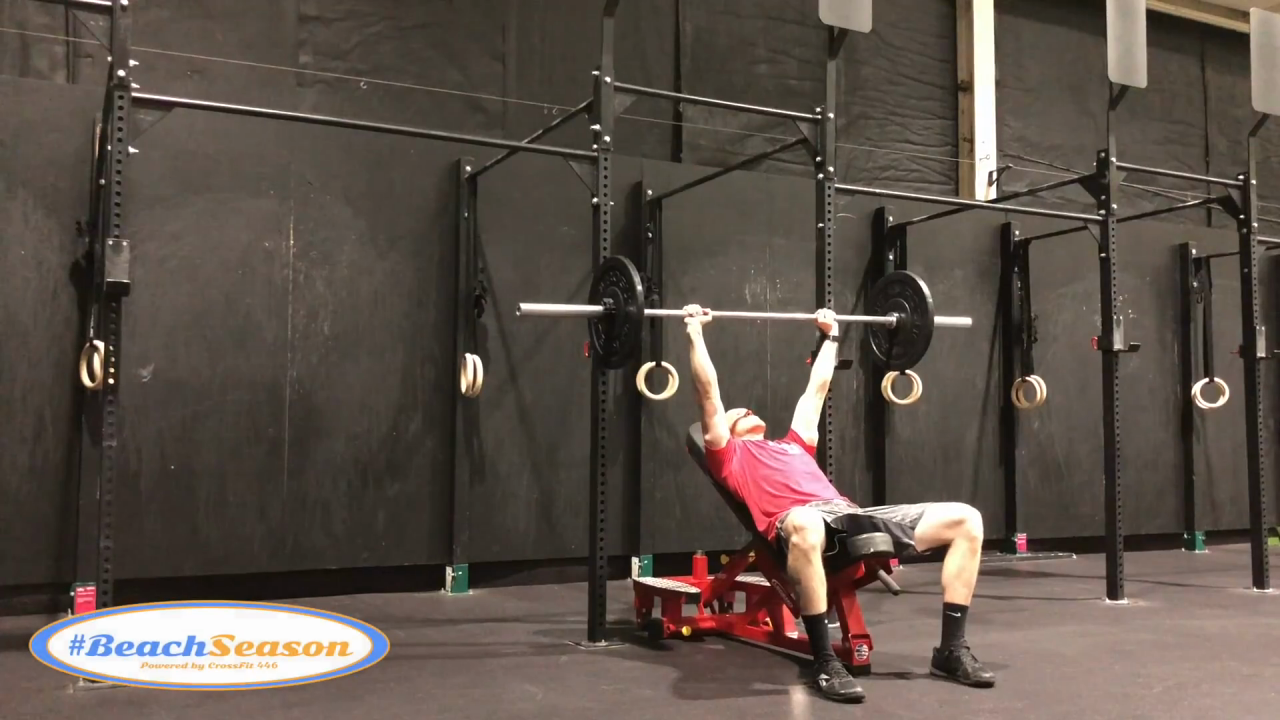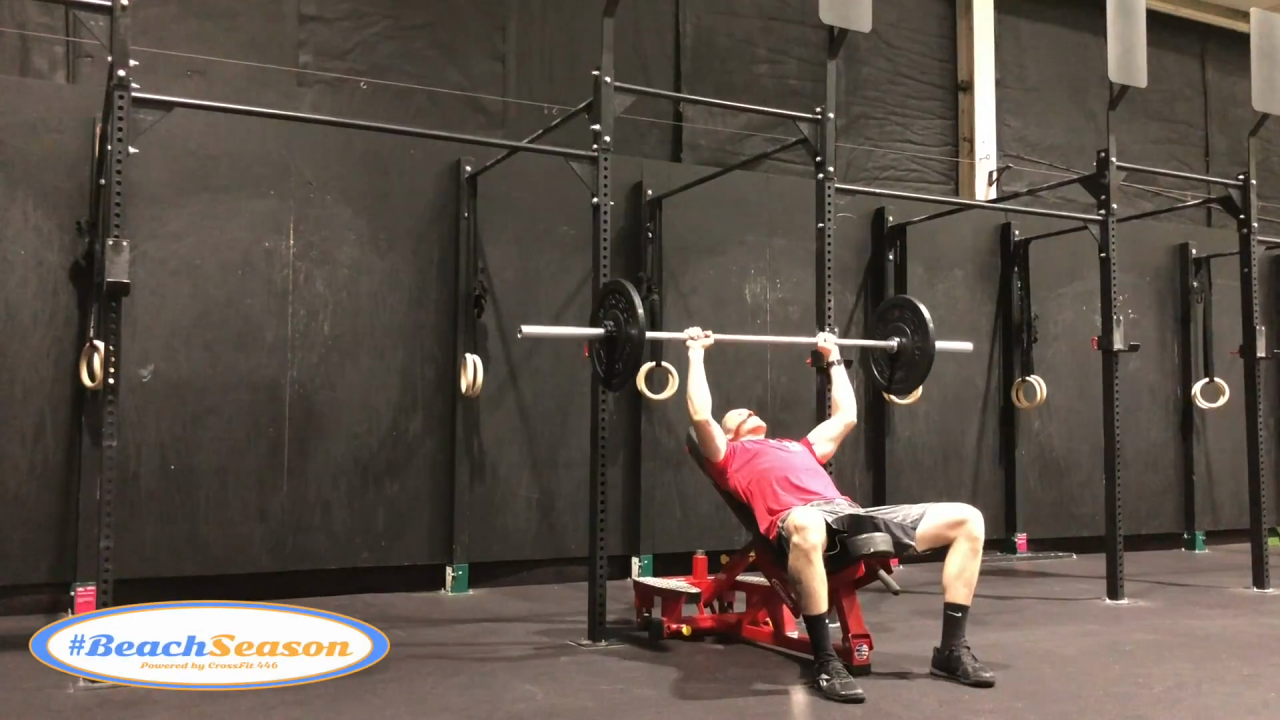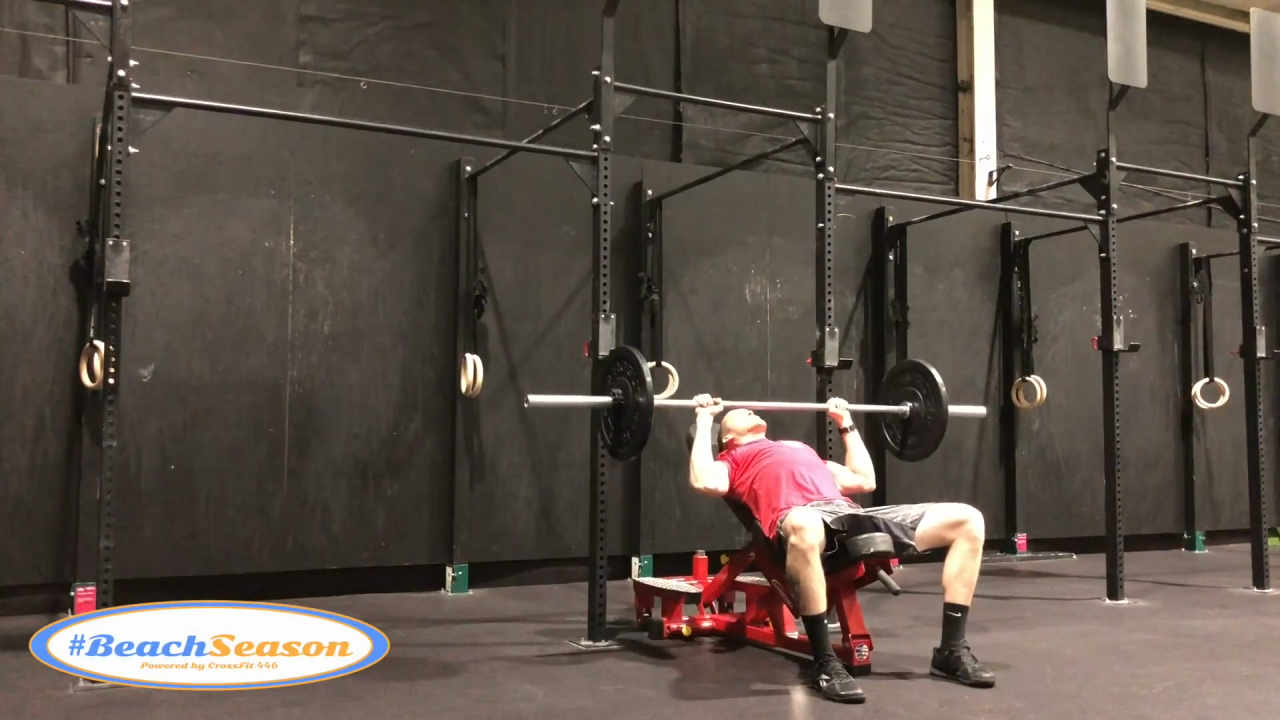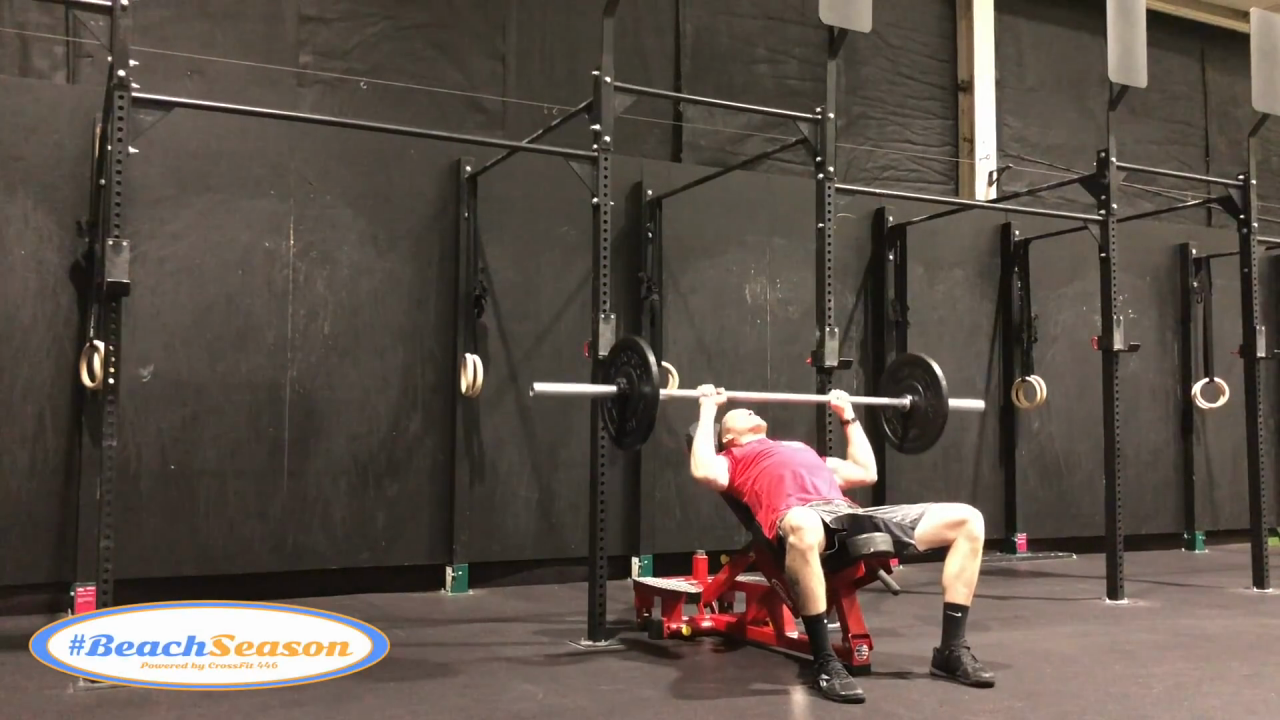
dt=1s
person 1, frame 1
left shoulder: (794, 444)
right shoulder: (729, 453)
left elbow: (816, 388)
right elbow: (708, 392)
left wrist: (830, 334)
right wrist: (695, 331)
left hip: (851, 516)
right hip: (802, 521)
left knee: (965, 520)
right knee: (804, 526)
left ankle: (952, 650)
right ankle: (824, 662)
person 1, frame 2
left shoulder: (798, 448)
right shoulder: (730, 457)
left elbow: (846, 416)
right elbow: (701, 416)
left wrist: (834, 359)
right wrist: (696, 353)
left hip: (853, 515)
right hip: (803, 518)
left knee: (967, 520)
right knee: (806, 527)
left ankle: (952, 650)
right ankle: (826, 662)
person 1, frame 3
left shoulder: (801, 448)
right shoulder: (732, 460)
left elbow: (865, 480)
right elbow: (705, 482)
left wrist: (846, 423)
right wrist: (704, 421)
left hip: (852, 515)
right hip: (804, 518)
left knee: (967, 520)
right knee: (804, 525)
left ankle: (952, 650)
right ankle: (825, 662)
person 1, frame 4
left shoulder: (802, 451)
right shoulder: (733, 460)
left elbow: (866, 473)
right elbow: (704, 472)
left wrist: (848, 416)
right wrist: (708, 409)
left hip: (852, 514)
right hip: (802, 519)
left knee: (968, 521)
right knee: (803, 527)
left ankle: (952, 650)
right ankle: (825, 662)
